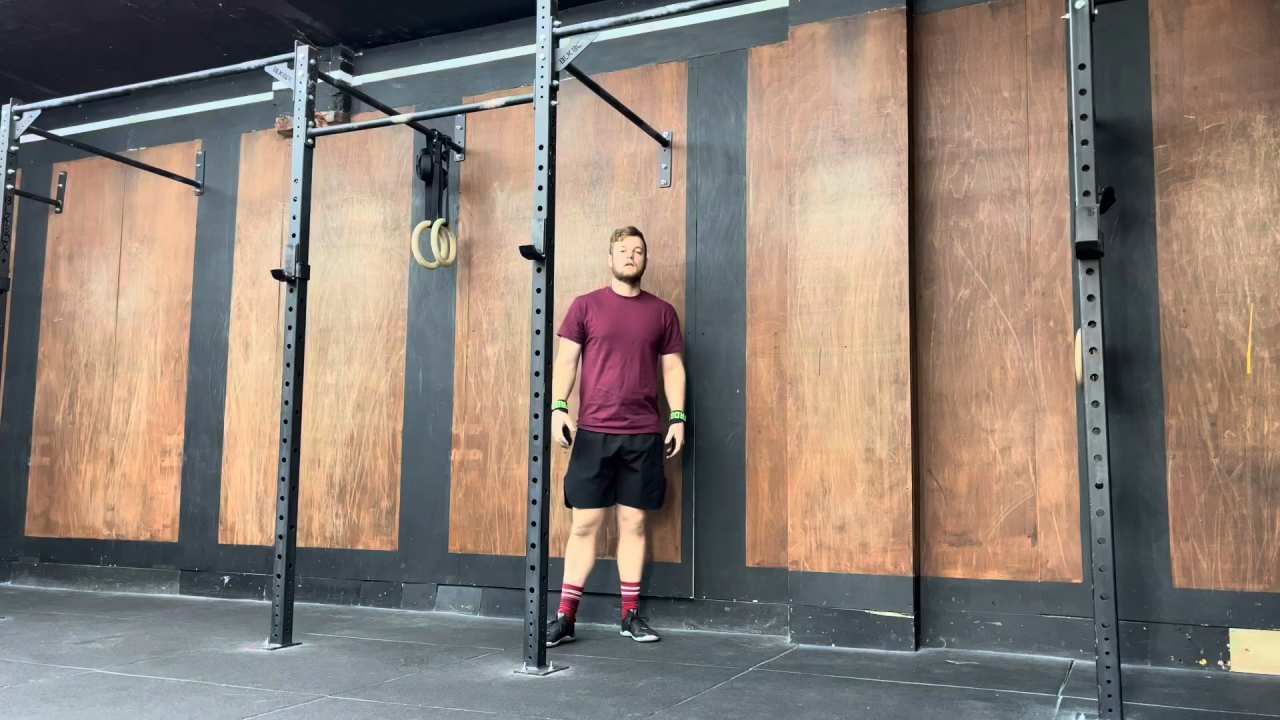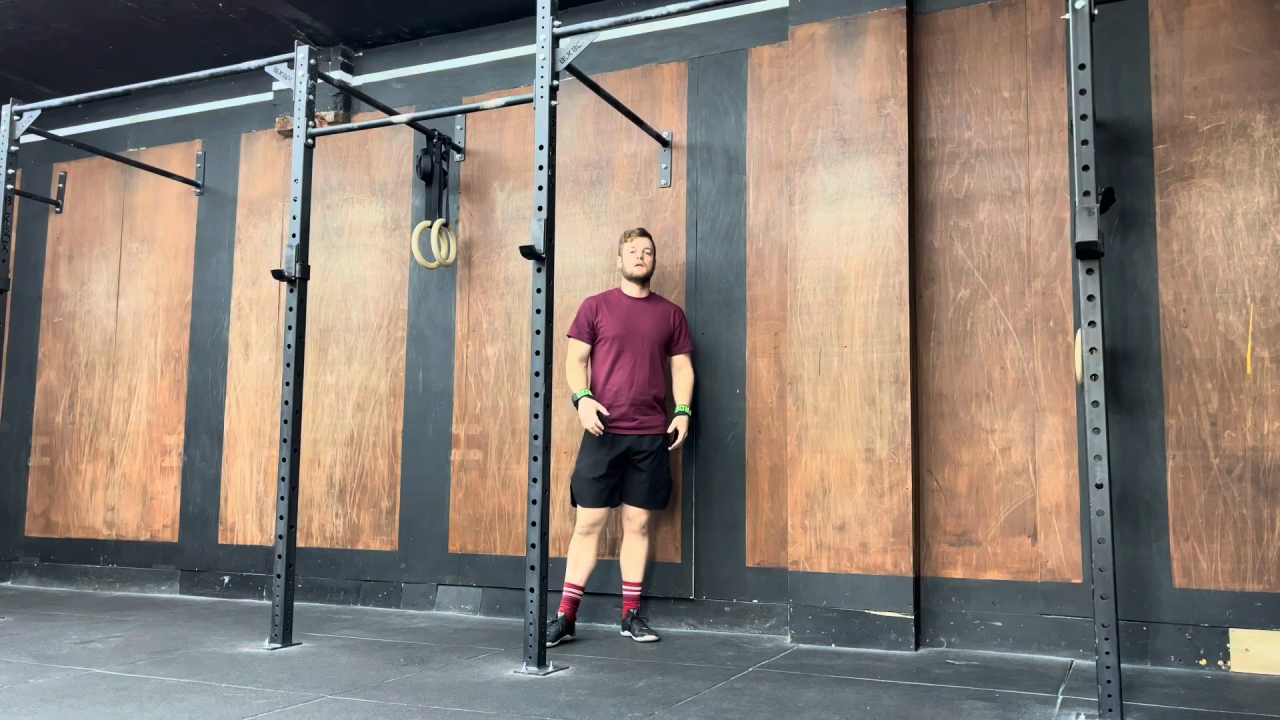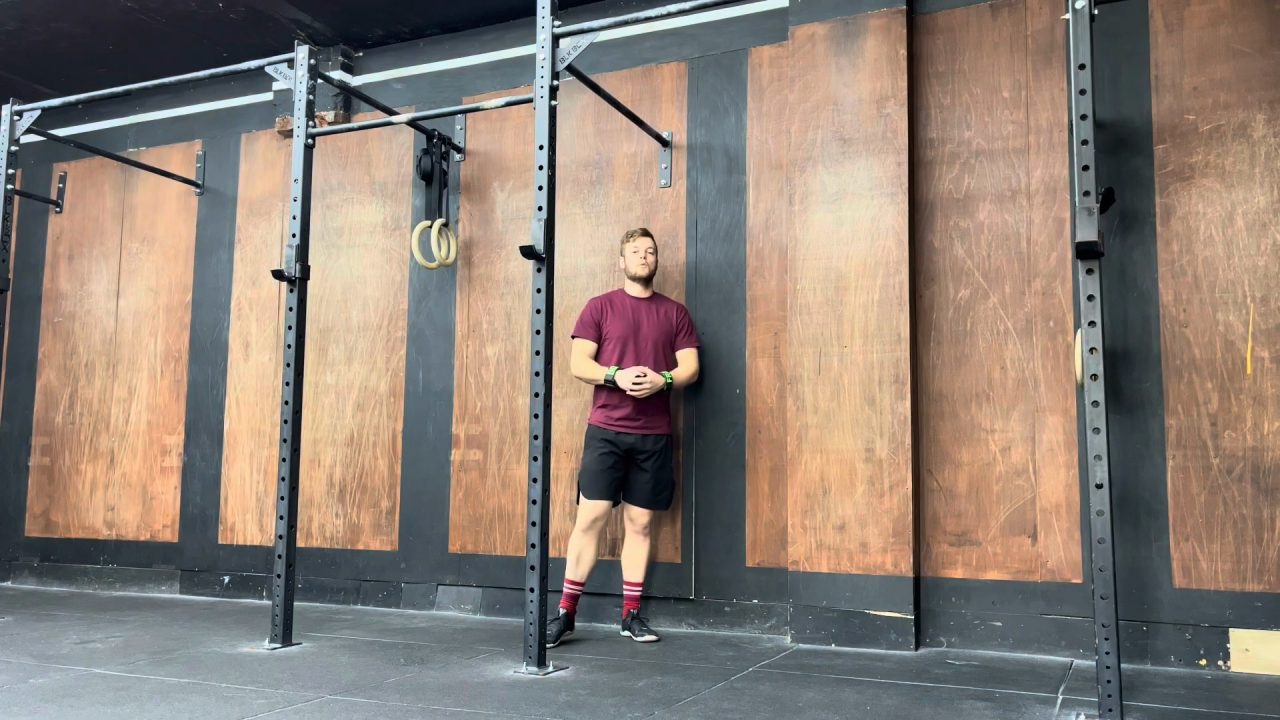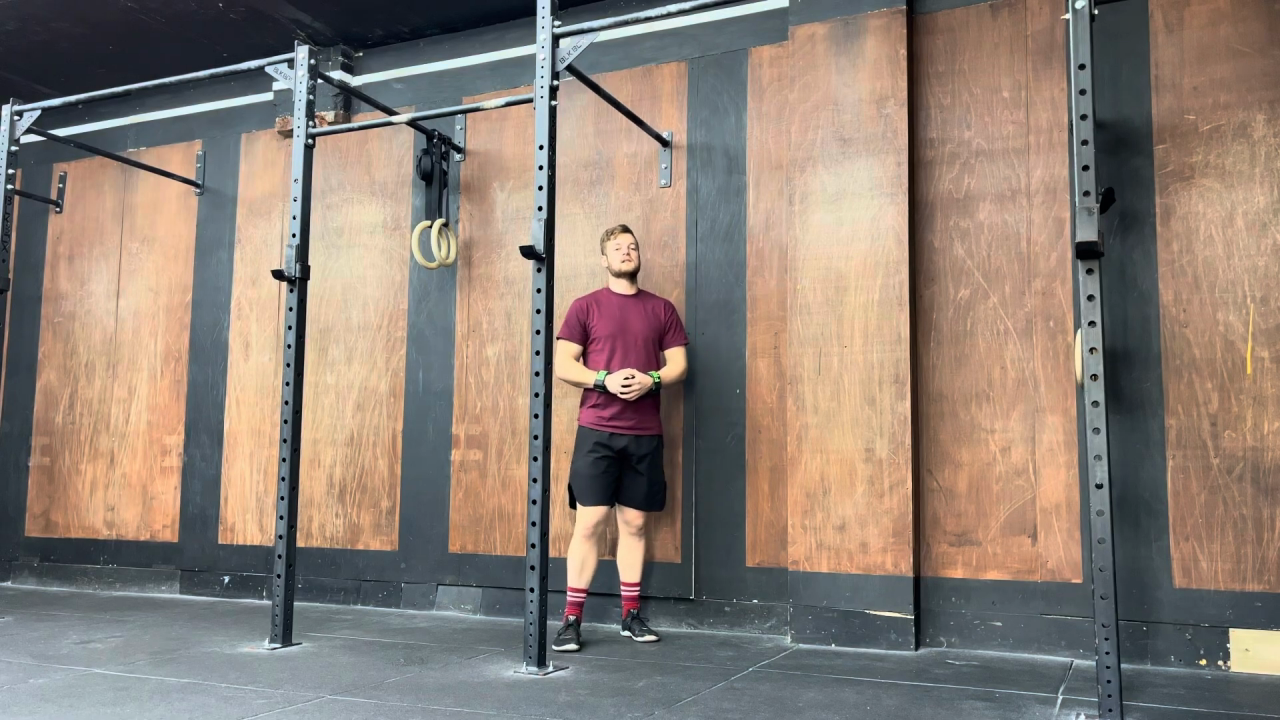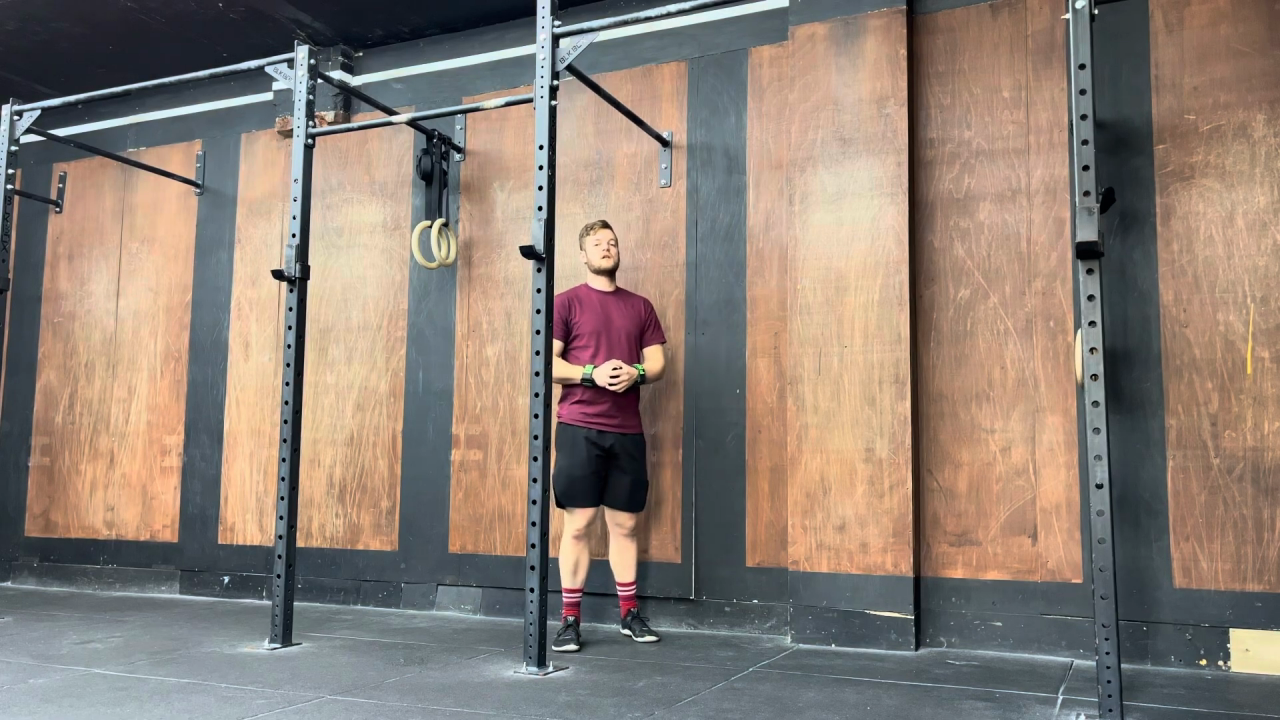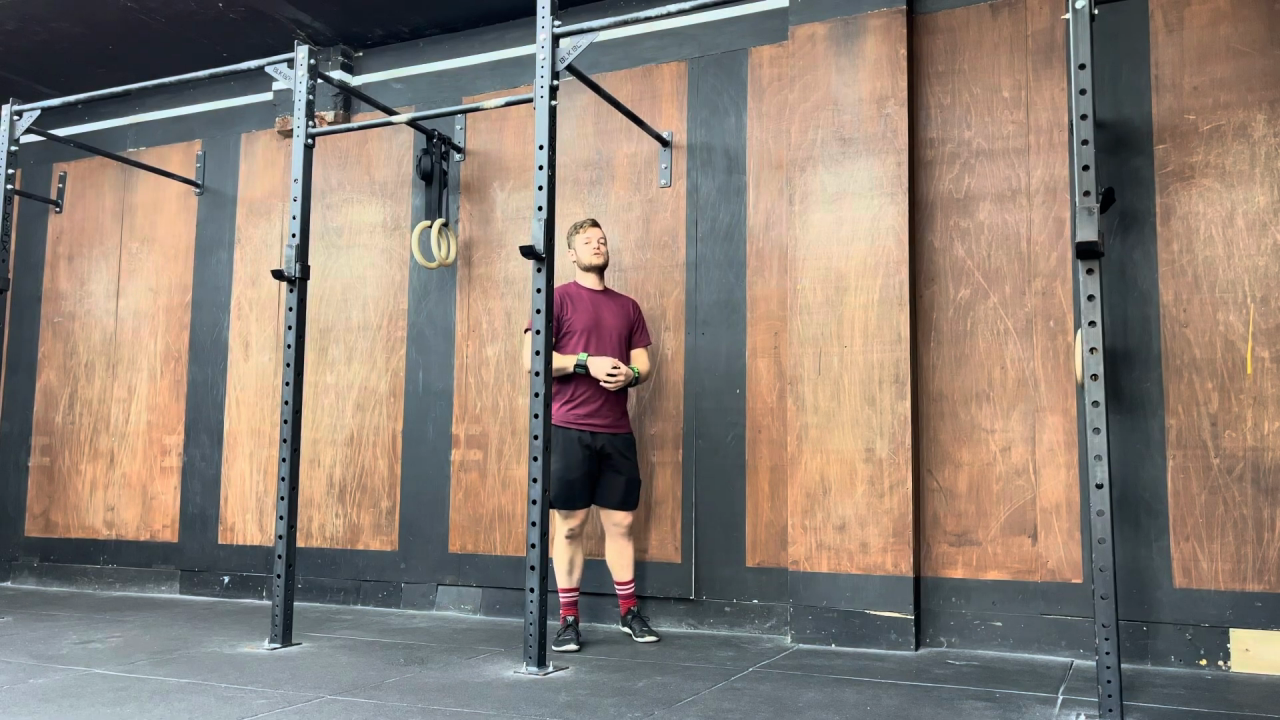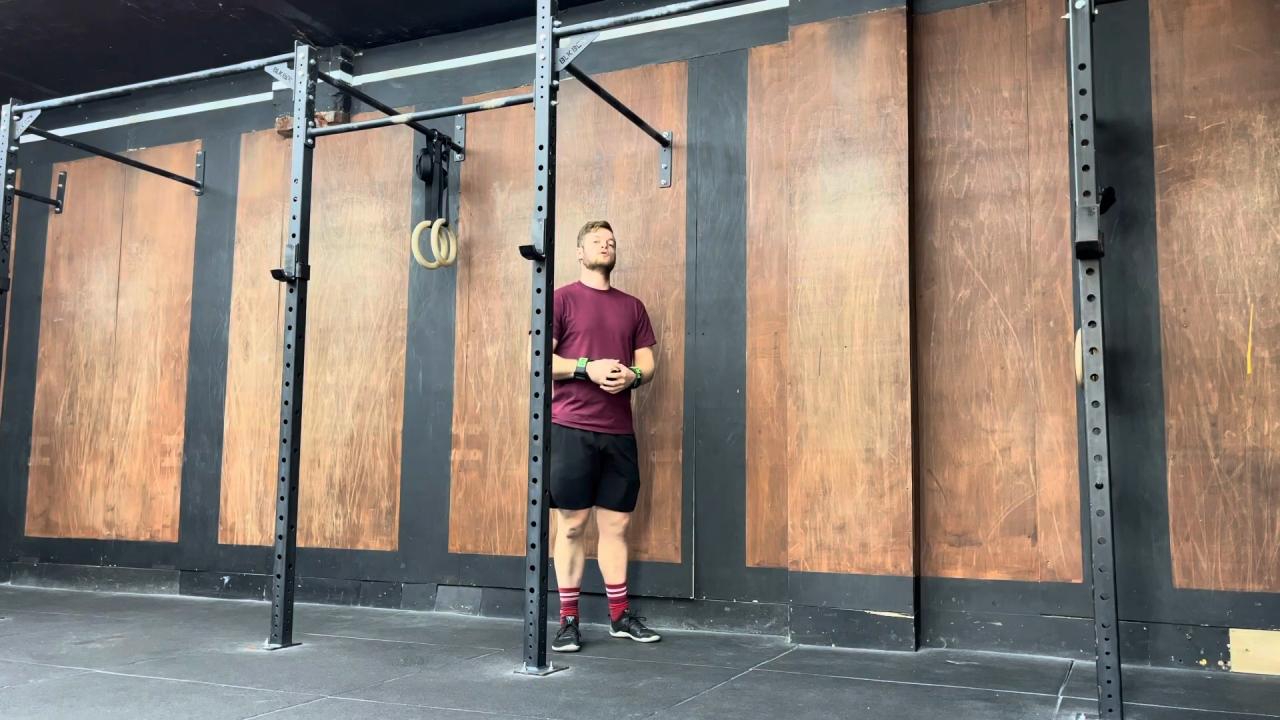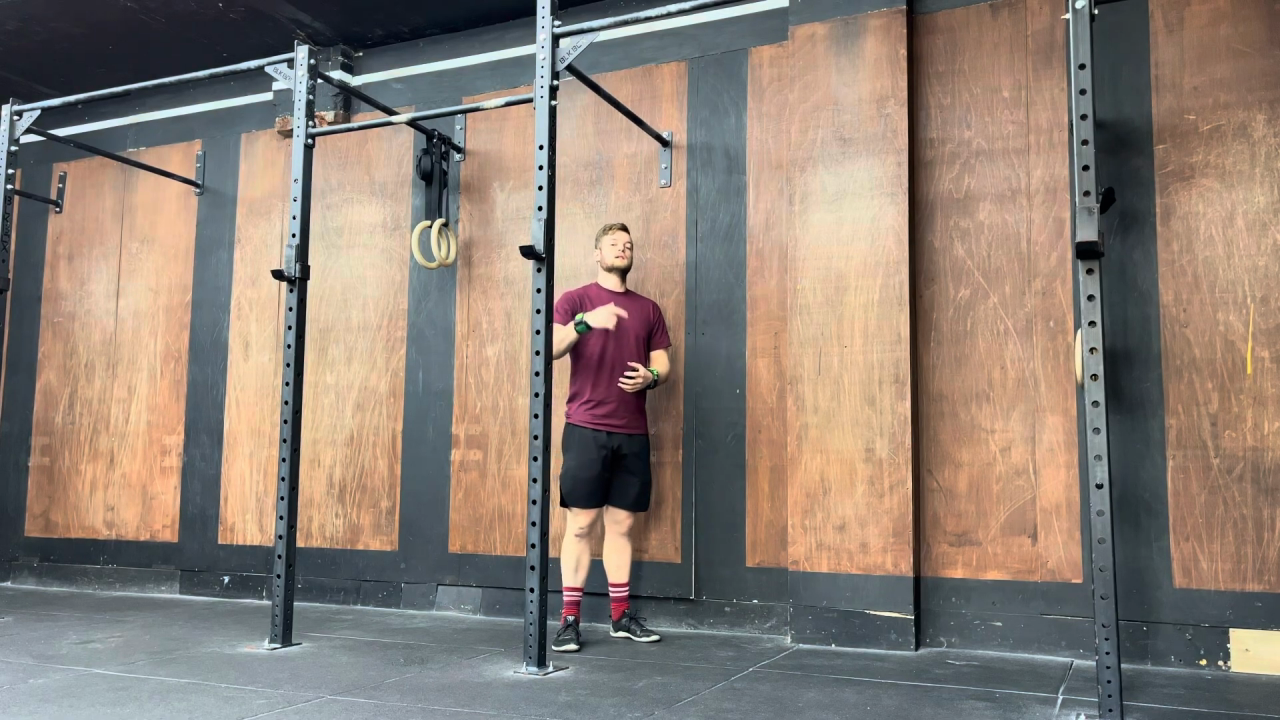
dt=0.4s
person 1, frame 1
left shoulder: (662, 311)
right shoulder: (585, 305)
left elbow: (673, 368)
right elbow: (566, 360)
left wrist: (678, 417)
right wrist: (559, 406)
left hip: (644, 434)
right hip: (593, 432)
left knee: (634, 524)
right knee: (585, 524)
left ankle: (631, 614)
right ankle: (565, 615)
person 1, frame 2
left shoulder: (671, 313)
right shoulder: (595, 306)
left elbow: (682, 367)
right elbow: (575, 361)
left wrist: (682, 411)
right wrist: (583, 398)
left hip: (651, 435)
right hip: (604, 431)
left knee: (638, 523)
right knee: (588, 523)
left ankle: (631, 614)
right ankle: (565, 614)
person 1, frame 3
left shoulder: (675, 312)
right shoulder: (600, 306)
left elbow: (691, 366)
right elbow: (578, 363)
left wrist: (663, 380)
right wrist: (617, 375)
left hip: (654, 434)
right hip: (606, 428)
left knee: (640, 523)
right knee: (590, 517)
left ankle: (631, 614)
right ankle: (565, 612)
person 1, frame 4
left shoulder: (662, 309)
right shoulder: (585, 306)
left elbow: (679, 364)
right elbow: (564, 365)
left wrist: (651, 380)
right wrist: (604, 379)
left hip: (645, 434)
right hip: (597, 430)
left knee: (634, 524)
right knee: (589, 524)
left ankle: (631, 615)
right ankle: (571, 619)
person 1, frame 5
left shoulder: (640, 306)
right shoulder: (566, 302)
left elbow: (658, 363)
right elbow: (547, 362)
left wrist: (636, 373)
right wrist: (591, 373)
left hip: (627, 431)
right hip: (579, 428)
left knee: (625, 524)
right knee: (577, 524)
left ankle: (629, 613)
right ankle: (570, 619)
person 1, frame 6
left shoulder: (627, 306)
right shoulder: (557, 299)
left elbow: (644, 363)
right elbow: (533, 358)
left wrist: (629, 374)
right wrist: (586, 362)
left hip: (617, 432)
right hip: (569, 430)
left knee: (621, 523)
right knee: (570, 525)
left ankle: (629, 611)
right ankle: (568, 619)
person 1, frame 7
left shoulder: (632, 306)
right shoulder: (561, 299)
left elbow: (648, 362)
left wrist: (632, 375)
right wrist: (586, 368)
left hip: (620, 432)
right hip: (572, 429)
left knee: (616, 524)
right knee: (571, 525)
left ankle: (621, 616)
right ankle: (568, 619)
person 1, frame 8
left shoulder: (648, 308)
right shoulder: (576, 300)
left elbow: (664, 364)
right elbow: (550, 347)
left wrist: (650, 376)
right wrist: (586, 322)
left hip: (633, 433)
right hip: (587, 429)
left knee: (621, 524)
right knee: (581, 524)
left ankle: (621, 615)
right ankle: (569, 619)
